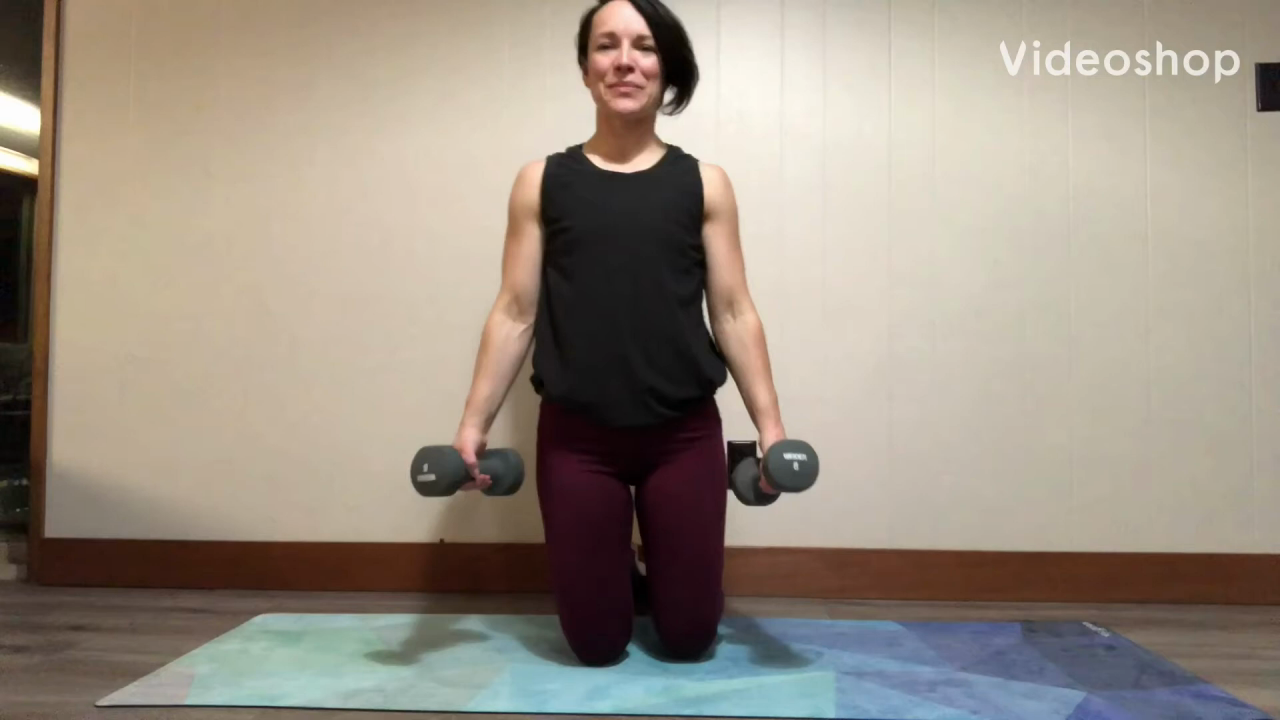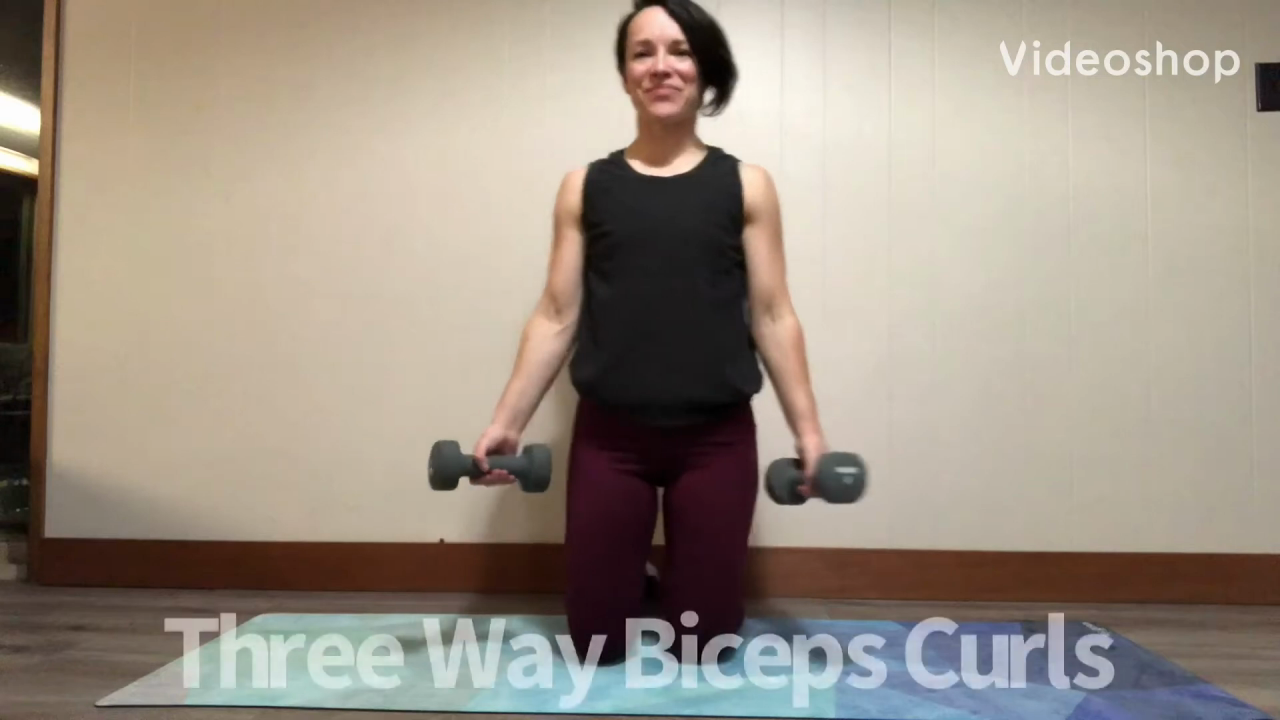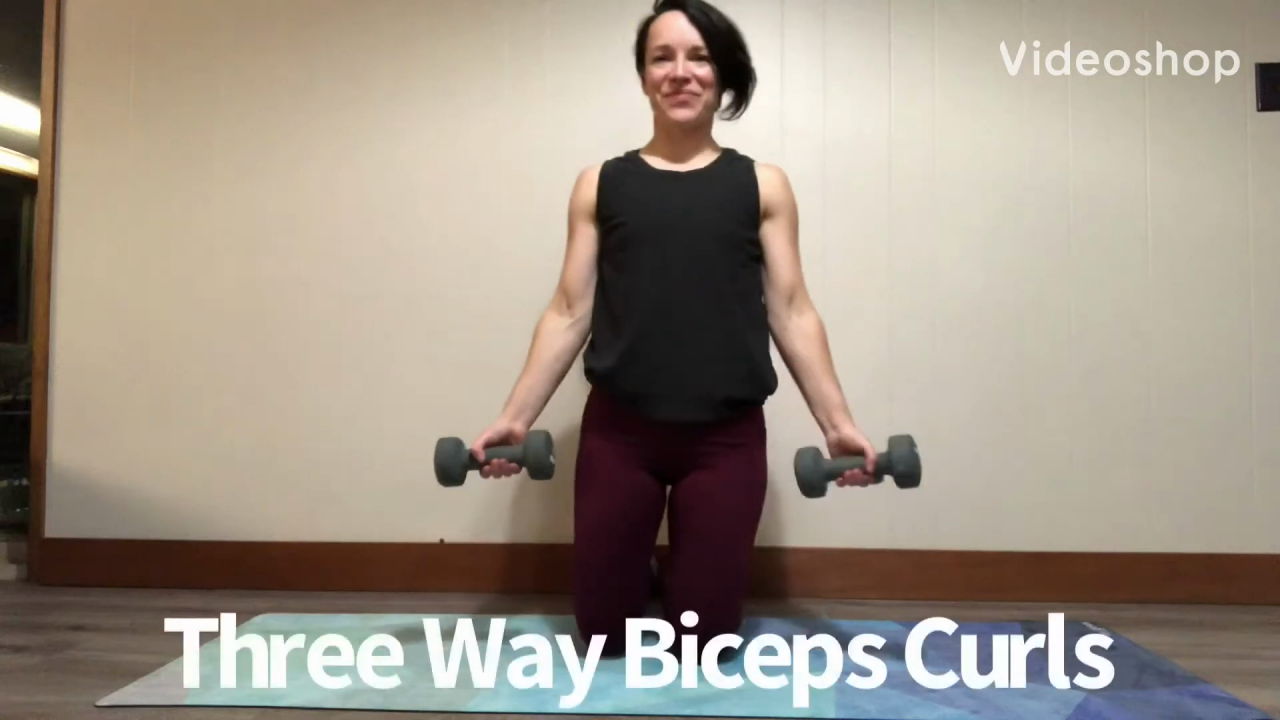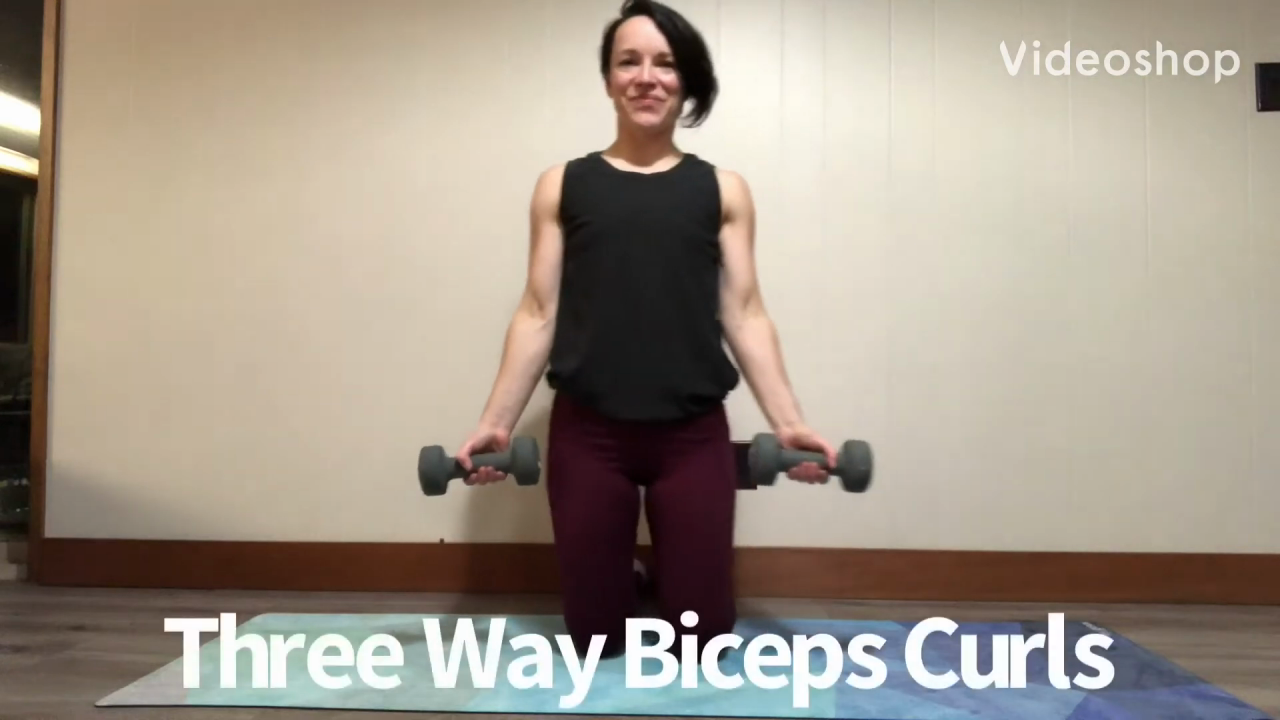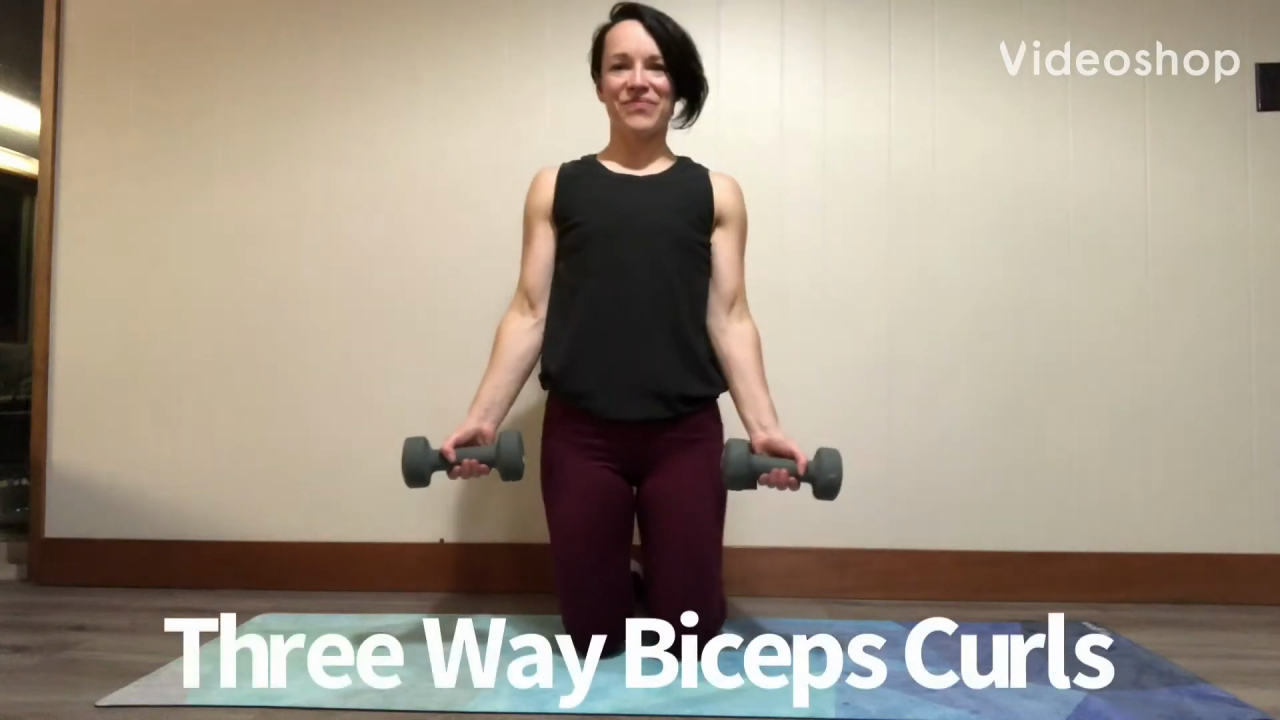
dt=0.3s
person 1, frame 1
left shoulder: (704, 184)
right shoulder: (541, 183)
left elbow: (733, 311)
right elbow: (515, 313)
left wrist: (769, 423)
right wrist: (474, 423)
left hip: (685, 435)
right hip: (575, 437)
left knee: (689, 636)
right knee: (594, 640)
left ankle: (653, 581)
right ankle: (619, 580)
person 1, frame 2
left shoulder: (746, 186)
right shoulder: (584, 187)
left elbow: (773, 316)
right elbow: (556, 316)
left wrist: (807, 429)
right wrist: (506, 422)
left hip: (718, 438)
right hip: (608, 437)
left knee: (702, 637)
right knee: (599, 636)
left ankle: (673, 583)
right ankle: (635, 579)
person 1, frame 3
left shoulder: (762, 186)
right shoulder: (600, 185)
left elbow: (791, 312)
right elbow: (570, 313)
left wrist: (837, 424)
right wrist: (515, 417)
left hip: (727, 435)
right hip: (618, 430)
left knee: (704, 633)
right knee: (604, 631)
left ankle: (677, 578)
right ankle: (644, 578)
person 1, frame 4
left shoulder: (722, 190)
right shoulder: (562, 185)
left elbow: (744, 314)
right elbow: (538, 314)
left wrist: (788, 422)
right wrist: (496, 422)
left hip: (694, 435)
right hip: (586, 433)
left knee: (699, 630)
right knee: (597, 634)
left ankle: (666, 579)
right ankle: (626, 582)
person 1, frame 5
left shoulder: (716, 193)
right shoulder: (556, 187)
left elbow: (730, 318)
right elbow: (529, 312)
left wrist: (763, 427)
right wrist: (481, 418)
left hip: (687, 434)
right hip: (580, 433)
left knee: (689, 632)
right knee: (593, 633)
left ankle: (657, 582)
right ankle: (622, 585)
